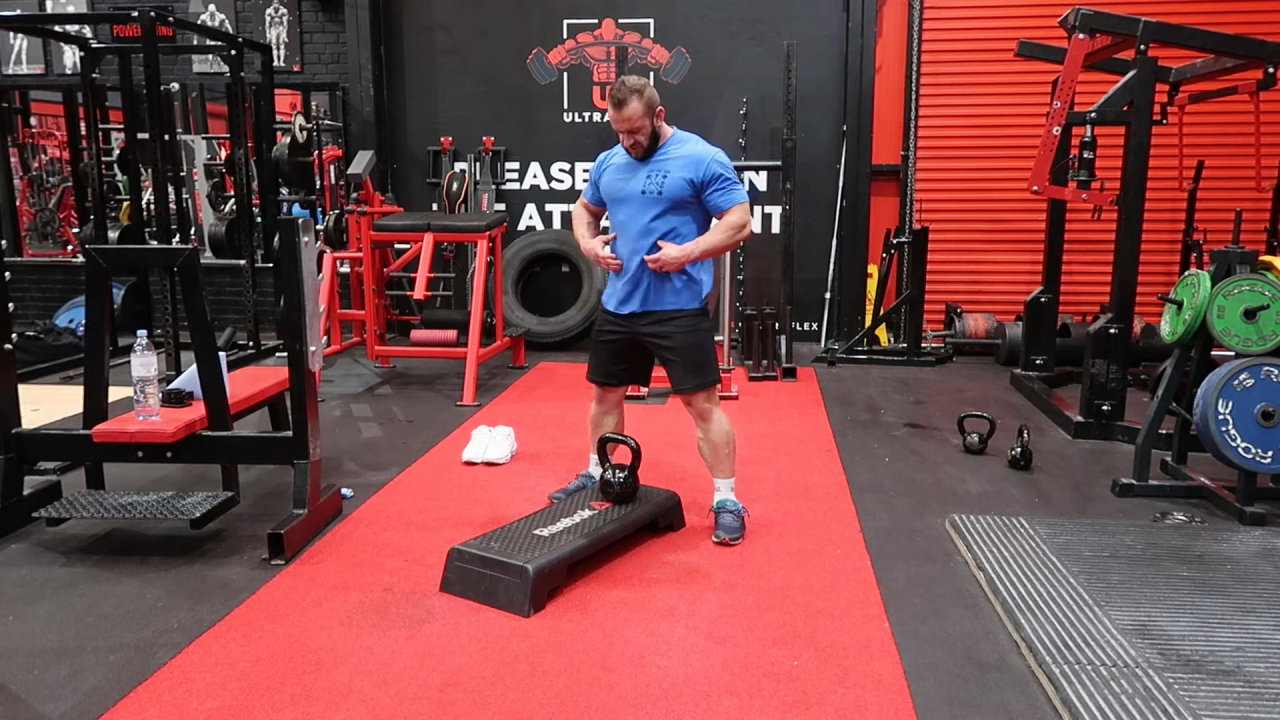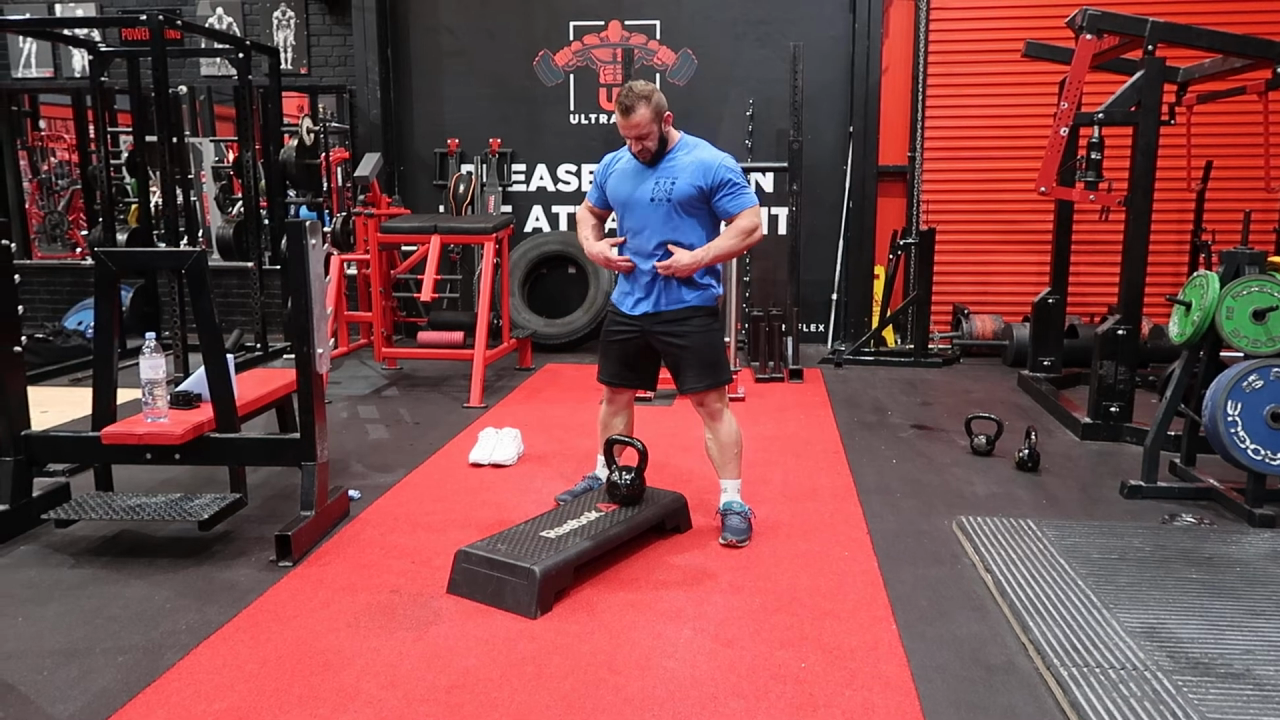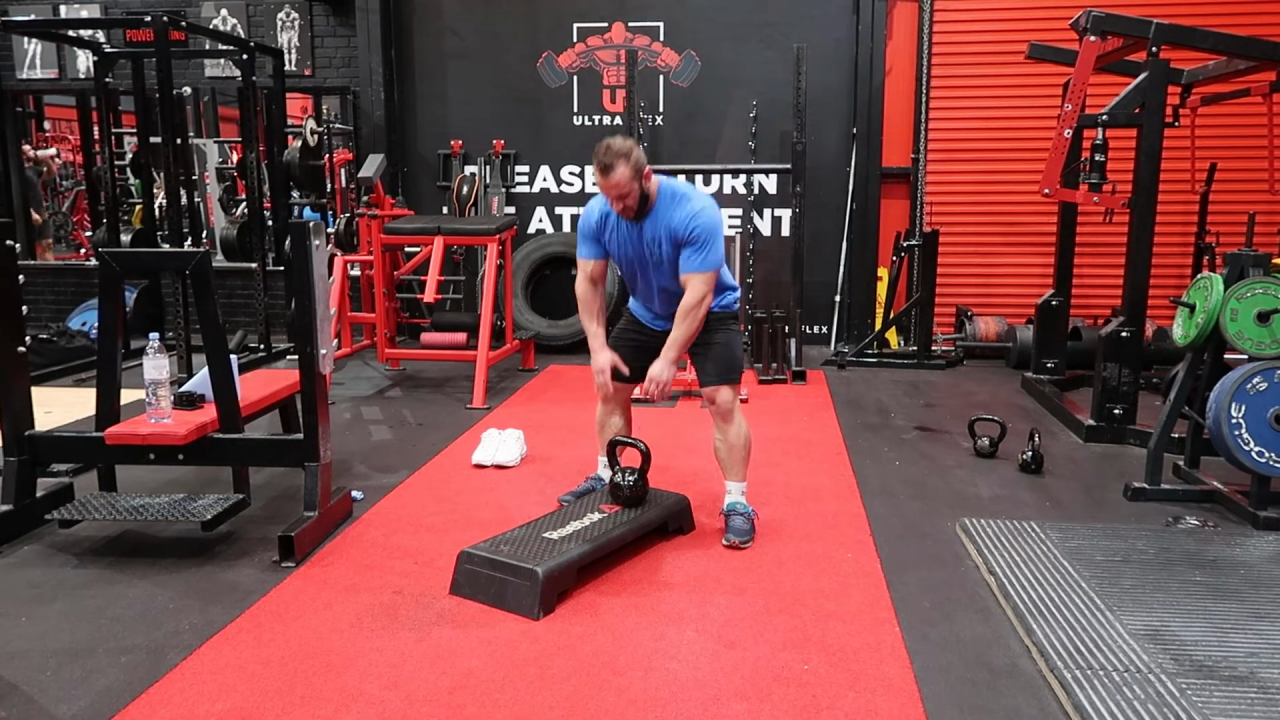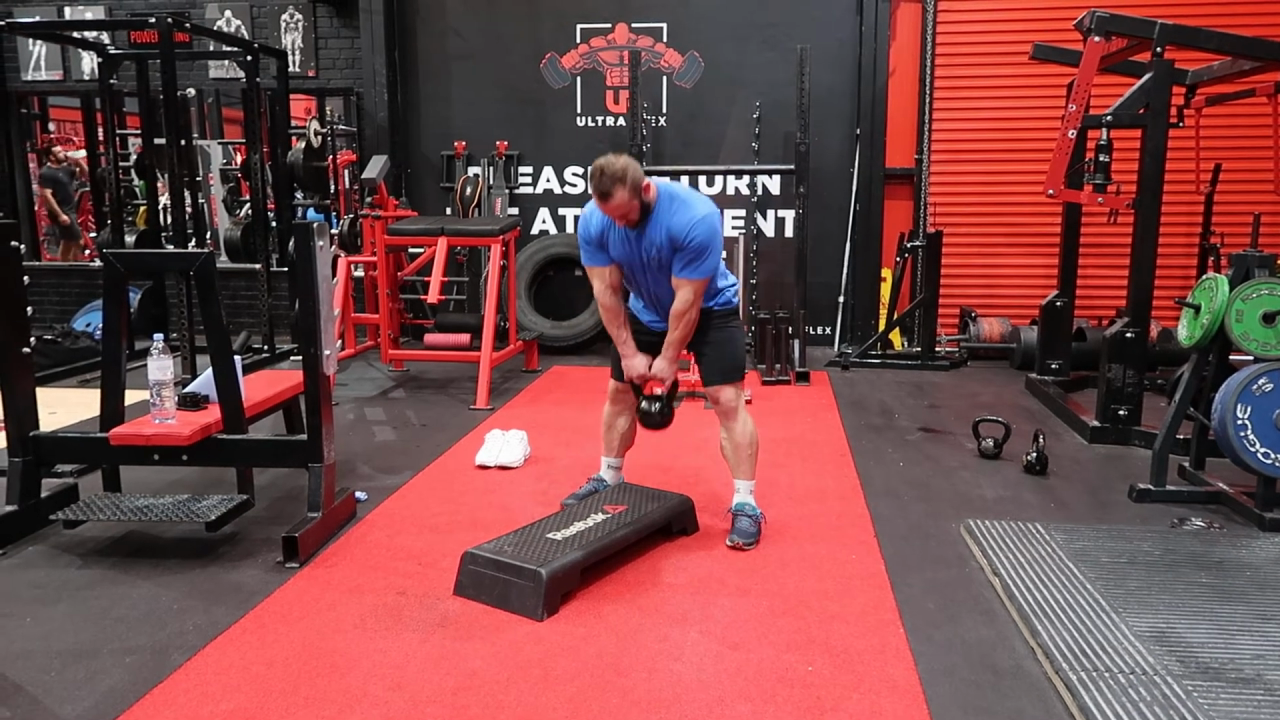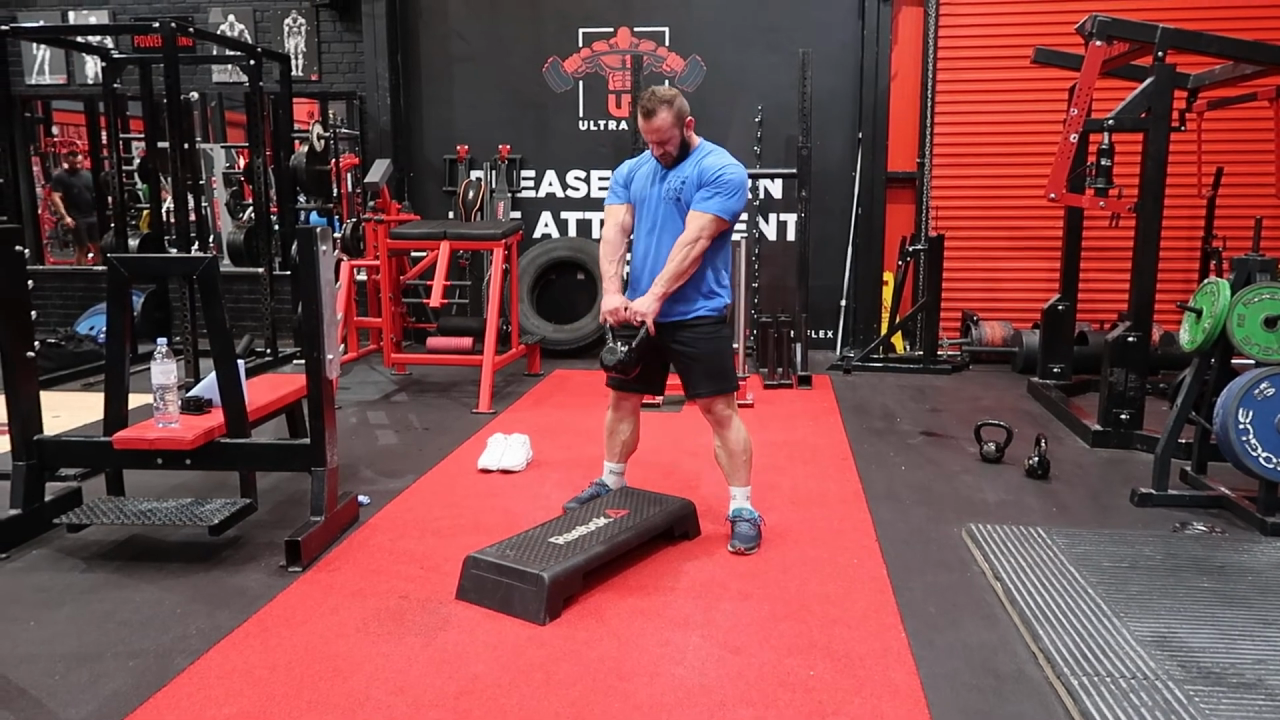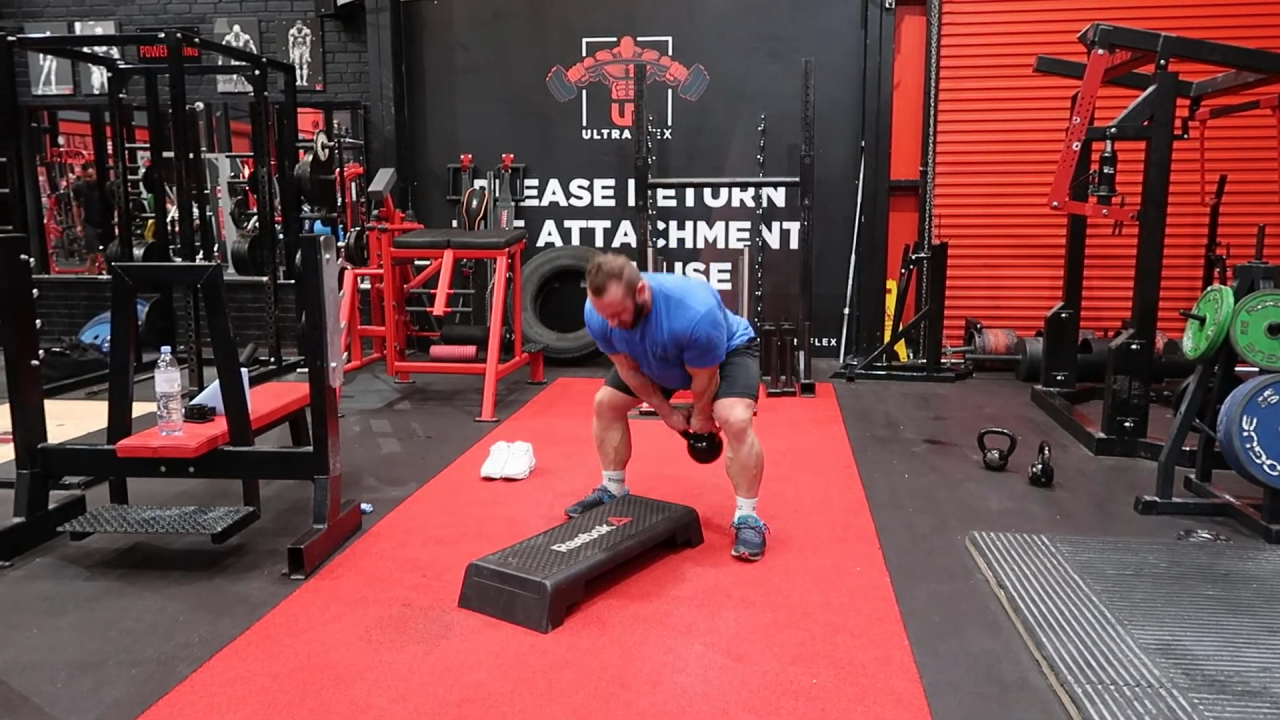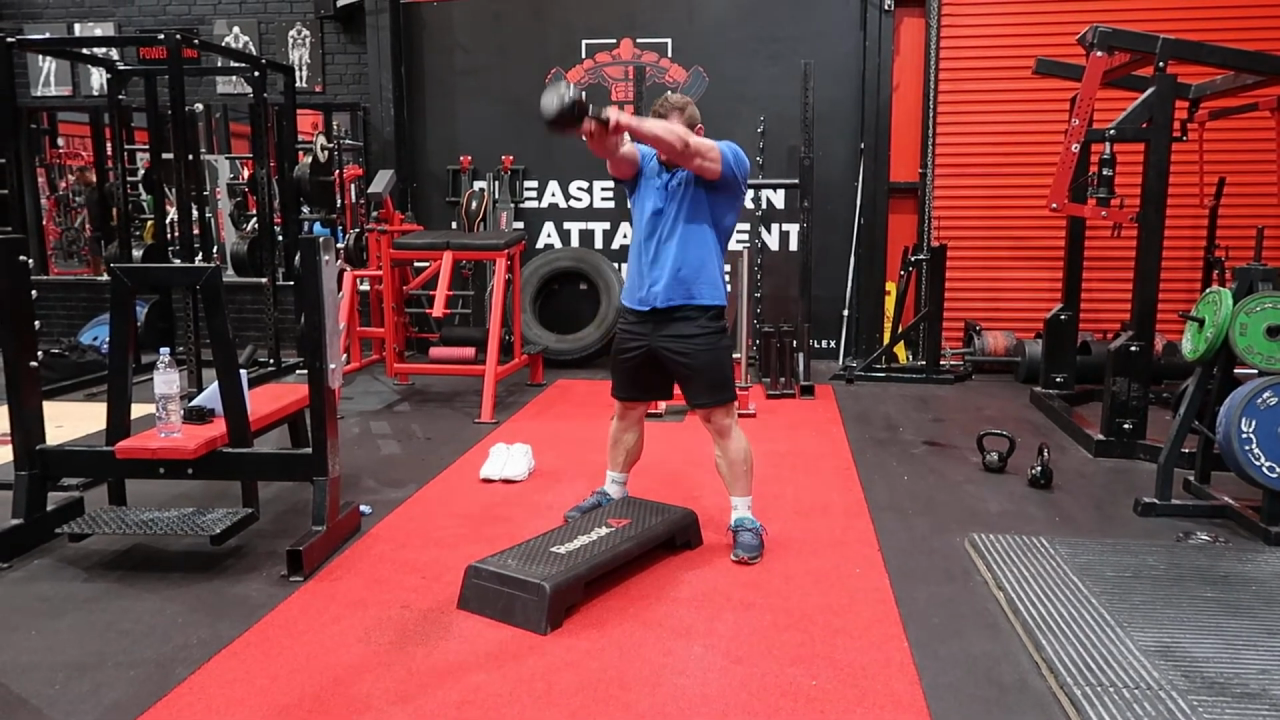
dt=0.7s
person 1, frame 1
left shoulder: (703, 160)
right shoulder: (608, 163)
left elbow: (740, 222)
right elbow: (585, 208)
left wrist: (685, 253)
right wrist: (588, 242)
left hip: (679, 307)
right hip: (618, 304)
left knee: (702, 403)
right knee: (605, 393)
left ankle: (726, 500)
right ankle: (597, 475)
person 1, frame 2
left shoulder: (711, 165)
right shoulder: (612, 166)
left elbow: (750, 225)
right elbow: (588, 211)
left wrist: (697, 259)
right wrist: (592, 245)
left hip: (690, 308)
right hip: (627, 305)
left knee: (711, 403)
right knee: (615, 395)
left ankle: (733, 503)
right ankle: (603, 477)
person 1, frame 3
left shoulder: (696, 211)
right shoulder: (595, 215)
left elbow: (698, 297)
right elbow: (589, 282)
left wrist: (668, 360)
right wrist: (598, 347)
left hip: (711, 312)
right hip: (645, 314)
left knee: (723, 399)
right knee: (609, 387)
left ankle: (737, 503)
right ankle: (605, 477)
person 1, frame 4
left shoulder: (695, 216)
right shoulder: (593, 221)
left elbow: (688, 300)
right elbow: (607, 291)
left wrist: (669, 360)
right wrist: (629, 353)
left hip: (710, 309)
right hip: (646, 313)
left knee: (728, 398)
right knee: (618, 389)
left ankle: (744, 504)
right ankle: (608, 478)
person 1, frame 5
left shoulder: (723, 170)
right shoulder: (630, 172)
left elbow: (695, 240)
right elbow: (614, 233)
left wrist: (654, 297)
right wrist: (612, 291)
left hip: (698, 315)
right hip: (638, 309)
left knee: (718, 409)
right knee: (622, 398)
left ankle: (743, 509)
right ankle: (611, 484)
person 1, frame 6
left shoulder: (694, 311)
right shoulder: (597, 314)
left elbow: (704, 378)
right elbow: (629, 369)
left wrist: (701, 418)
right wrist: (667, 412)
left hip: (726, 351)
left knee: (736, 420)
right knee: (605, 402)
left ankle: (747, 518)
right ankle: (612, 489)
person 1, frame 7
left shoulder: (727, 165)
right shoulder: (641, 166)
left elbow: (684, 147)
right elbow: (616, 155)
left wrist: (629, 122)
right wrist: (601, 133)
left hip: (696, 317)
right hip: (636, 314)
left knee: (719, 418)
right knee: (627, 410)
left ankle: (744, 518)
right ankle: (613, 493)
